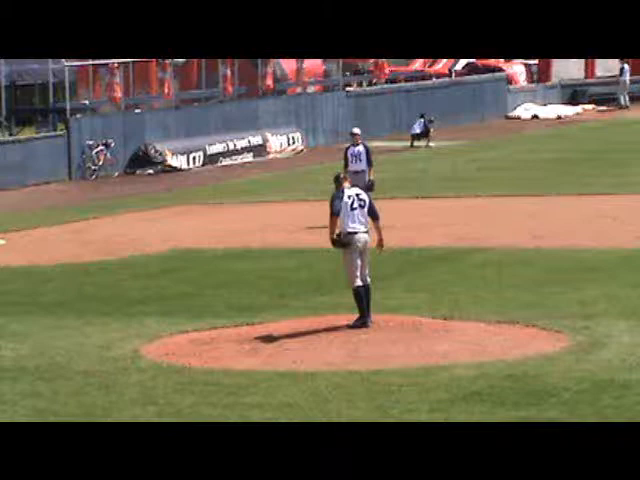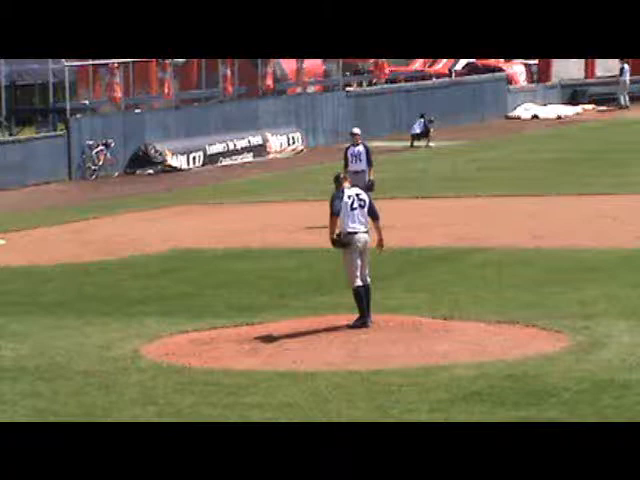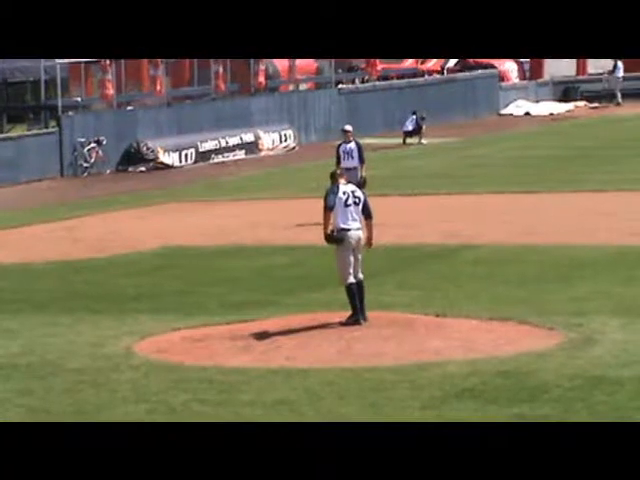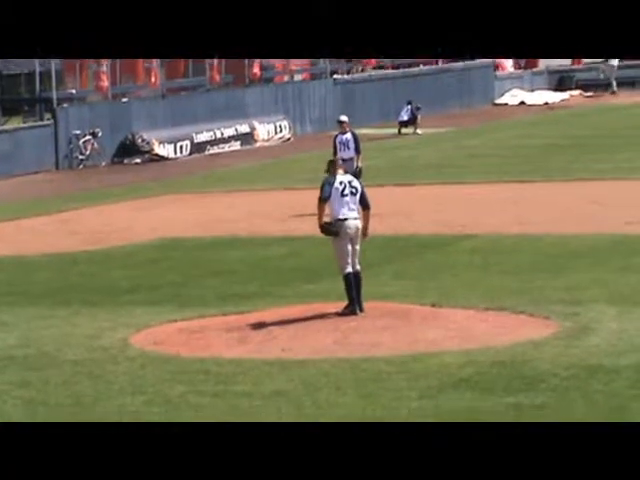
dt=0.4s
person 1, frame 1
left shoulder: (339, 194)
right shoulder: (363, 193)
left elbow: (334, 214)
right elbow: (375, 217)
left wrist: (332, 235)
right wrist: (380, 237)
left hip: (350, 238)
right hip: (365, 236)
left knee: (355, 279)
right knee: (365, 277)
left ankle: (364, 318)
right ankle: (367, 315)
person 1, frame 2
left shoulder: (339, 194)
right shoulder: (362, 193)
left elbow: (335, 214)
right elbow: (375, 217)
left wrist: (331, 235)
right wrist: (380, 237)
left hip: (350, 238)
right hip: (365, 236)
left knee: (355, 279)
right knee: (364, 277)
left ankle: (364, 318)
right ankle: (367, 316)
person 1, frame 3
left shoulder: (333, 190)
right shoulder: (358, 191)
left elbow: (328, 209)
right elbow: (368, 216)
left wrist: (326, 230)
right wrist: (369, 236)
left hip: (344, 235)
right hip: (358, 234)
left knee: (347, 277)
right knee: (357, 274)
left ankle: (357, 315)
right ankle: (362, 312)
person 1, frame 4
left shoulder: (330, 180)
right shoulder: (355, 181)
left elbow: (323, 200)
right elbow: (366, 207)
left wrist: (320, 221)
right wrist: (365, 227)
left hip: (342, 225)
right hip: (356, 223)
left knee: (345, 266)
right knee: (355, 264)
left ankle: (353, 305)
right ankle: (358, 303)
